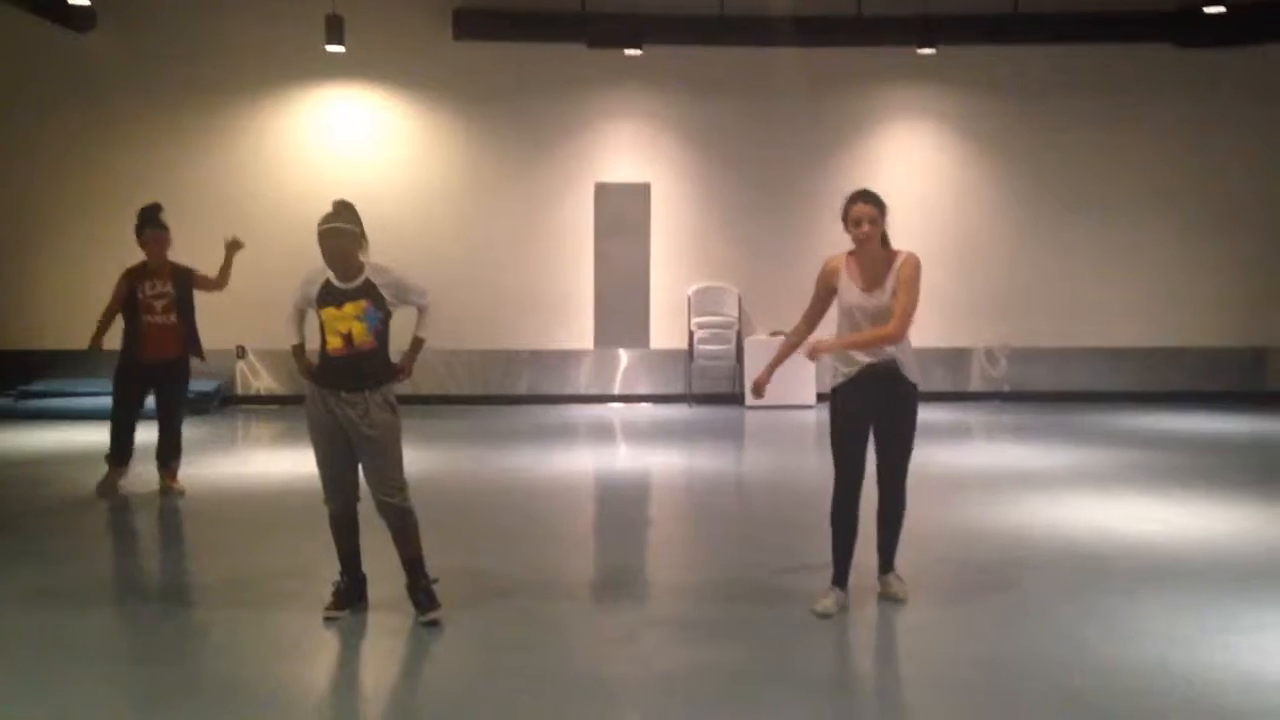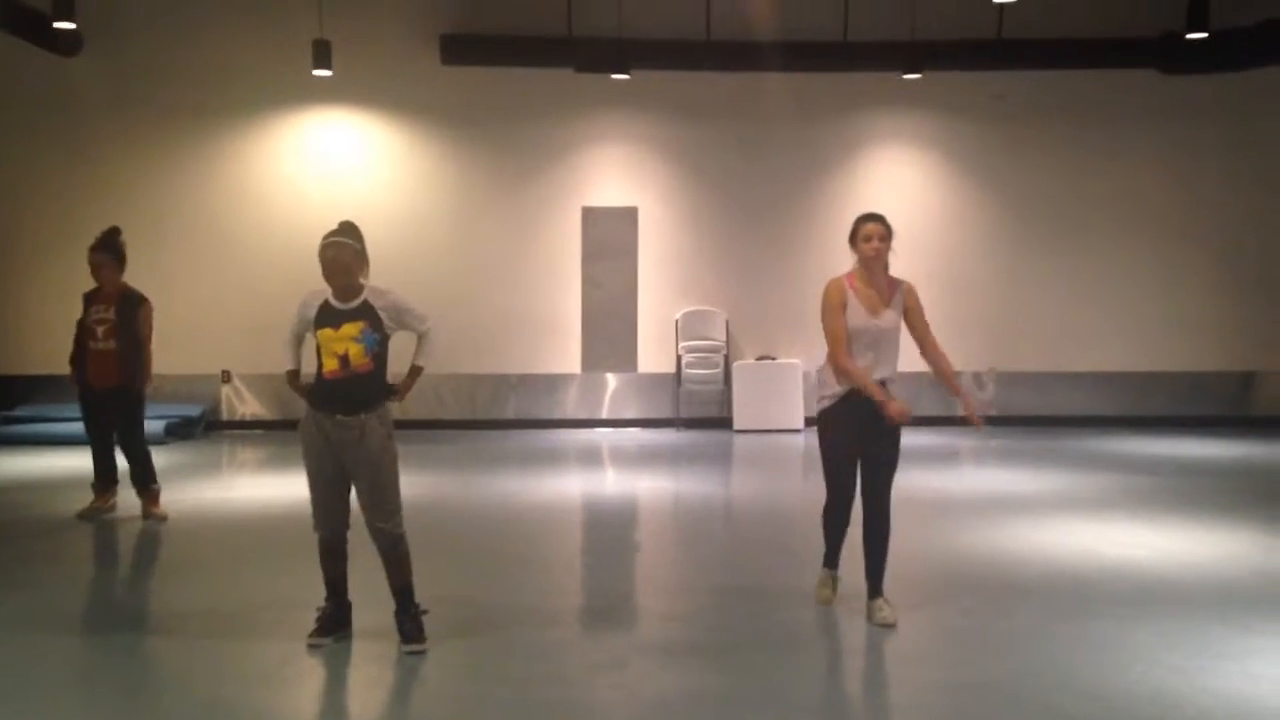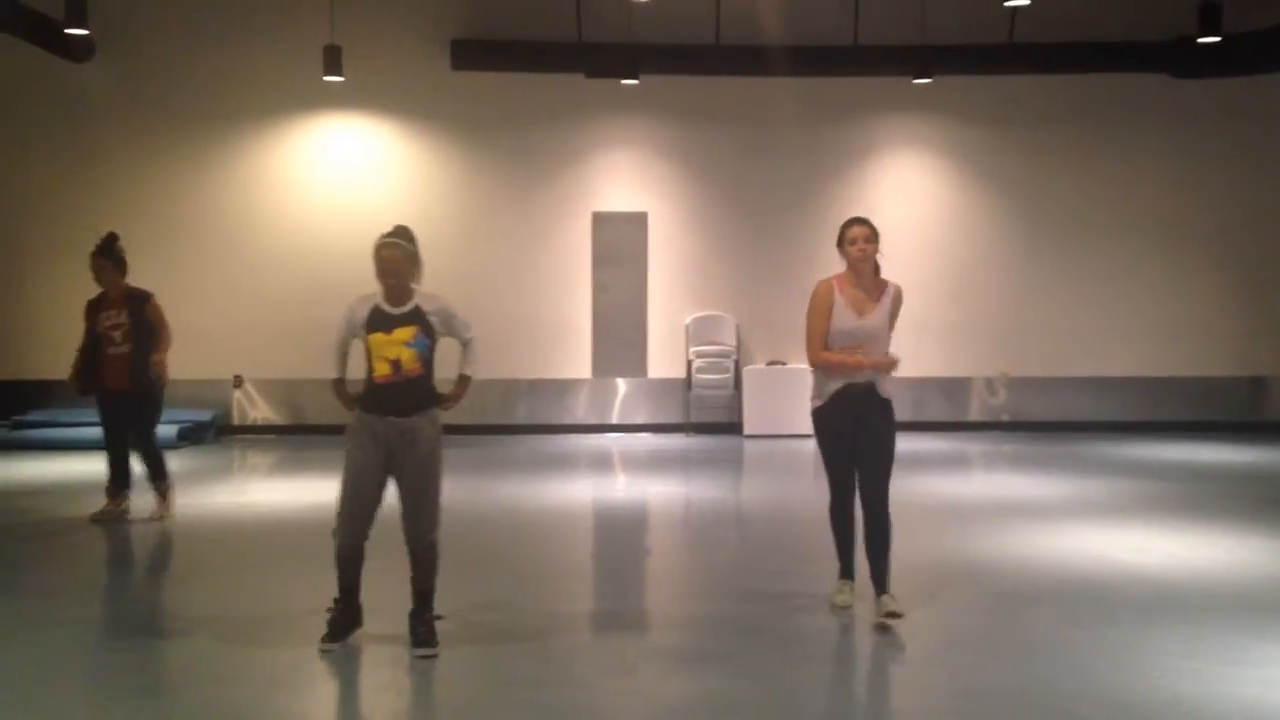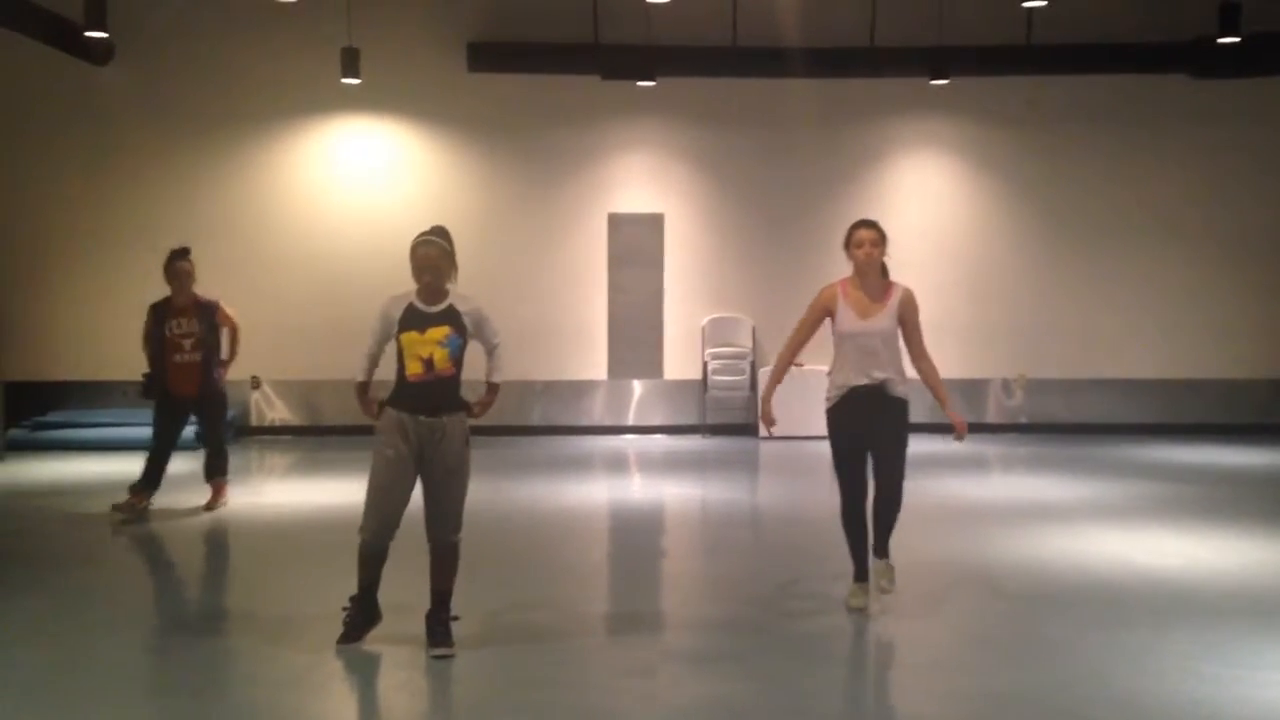
dt=0.5s
person 1, frame 1
left shoulder: (385, 280)
right shoulder: (313, 284)
left elbow: (424, 303)
right elbow: (296, 314)
left wrist: (412, 354)
right wrist: (300, 356)
left hip: (374, 400)
right hip: (325, 401)
left knee: (391, 495)
right knee: (338, 498)
left ankle: (419, 584)
right ankle: (351, 583)
person 1, frame 2
left shoulder: (385, 303)
right shoulder: (311, 306)
left elbow: (424, 329)
right elbow: (294, 338)
left wrist: (411, 377)
right wrist: (294, 377)
left hip: (369, 423)
right hip: (321, 424)
left knee: (385, 521)
right knee: (328, 524)
left ankle: (408, 612)
right ankle: (336, 610)
person 1, frame 3
left shoulder: (435, 309)
right shoulder: (360, 310)
left elbow: (468, 339)
right elbow: (341, 345)
left wrist: (460, 386)
right wrist: (339, 386)
left hip: (419, 427)
right hip: (369, 425)
left knee: (421, 529)
right knee: (349, 526)
left ankle: (422, 619)
right ankle: (346, 609)
person 1, frame 4
left shoulder: (468, 311)
right shoulder: (394, 309)
left elbow: (493, 348)
right elbow: (373, 351)
left wrist: (490, 393)
right wrist: (363, 392)
left hip: (449, 427)
right hip: (399, 423)
left knee: (445, 529)
right knee: (377, 522)
left ankle: (439, 620)
right ankle: (364, 607)
person 2, frame 1
left shoulder: (906, 264)
right shoulder: (835, 268)
left elbow: (896, 329)
right elbow: (806, 324)
left wrist: (838, 343)
right wrist: (768, 371)
left hip: (897, 382)
right hip: (851, 383)
left knee: (893, 482)
right knee: (847, 484)
left ankle: (887, 570)
right ankle: (838, 584)
person 2, frame 2
left shoulder: (904, 292)
right shoulder: (837, 289)
left elbow: (930, 349)
right elbow: (841, 358)
left wrist: (964, 398)
right wrist: (882, 401)
left hip: (885, 402)
right hip: (839, 402)
left knee: (878, 502)
right knee: (840, 497)
left ankle: (876, 594)
right ankle: (829, 569)
person 2, frame 3
left shoulder: (893, 294)
right shoulder: (825, 291)
right elbow: (816, 355)
right wrist: (867, 363)
left hip: (876, 403)
right hip: (834, 403)
left knee: (876, 497)
right knee: (842, 495)
left ankle: (882, 593)
right ankle: (845, 577)
person 2, frame 4
left shoulder: (902, 297)
right shoulder: (831, 295)
left elbow: (920, 356)
right elbow: (794, 346)
left wrist: (948, 408)
right wrist: (768, 393)
left hip: (889, 402)
right hip: (845, 404)
left knee: (890, 489)
right knee: (852, 495)
left ankle: (881, 554)
right ankle: (860, 578)
person 3, frame 1
left shoulder: (184, 276)
right shoulder: (130, 277)
left elbow: (218, 284)
right elbow: (112, 311)
left wrist: (229, 256)
right wrist: (97, 339)
left hip: (173, 362)
right hip: (136, 361)
left knee: (171, 419)
right knee: (123, 416)
left ankle: (169, 474)
right ankle: (117, 467)
person 3, frame 2
left shoulder: (137, 302)
right shoulder: (89, 299)
left elbow: (144, 343)
right elbow: (82, 339)
left wrist: (145, 376)
right wrist: (76, 370)
left hip: (124, 387)
right hip: (92, 386)
left knee: (133, 443)
right knee: (99, 443)
left ankle: (150, 499)
right ankle: (105, 495)
person 3, frame 3
left shoulder: (143, 300)
right shoulder: (94, 307)
left elbow: (164, 333)
right elbow: (88, 343)
left wrist: (159, 356)
right wrist: (77, 372)
left hip: (143, 384)
right hip: (110, 387)
left knee: (143, 439)
right knee: (116, 443)
left ankle: (163, 493)
right ankle: (118, 499)
person 3, frame 4
left shoulder: (210, 308)
right shoulder: (157, 311)
left elbow: (233, 327)
right elbow: (148, 340)
left wrist: (228, 361)
right wrist: (156, 369)
left hip: (208, 388)
right hip: (171, 390)
left knee: (214, 439)
right knee: (161, 442)
left ankle: (219, 489)
right ankle: (140, 496)
